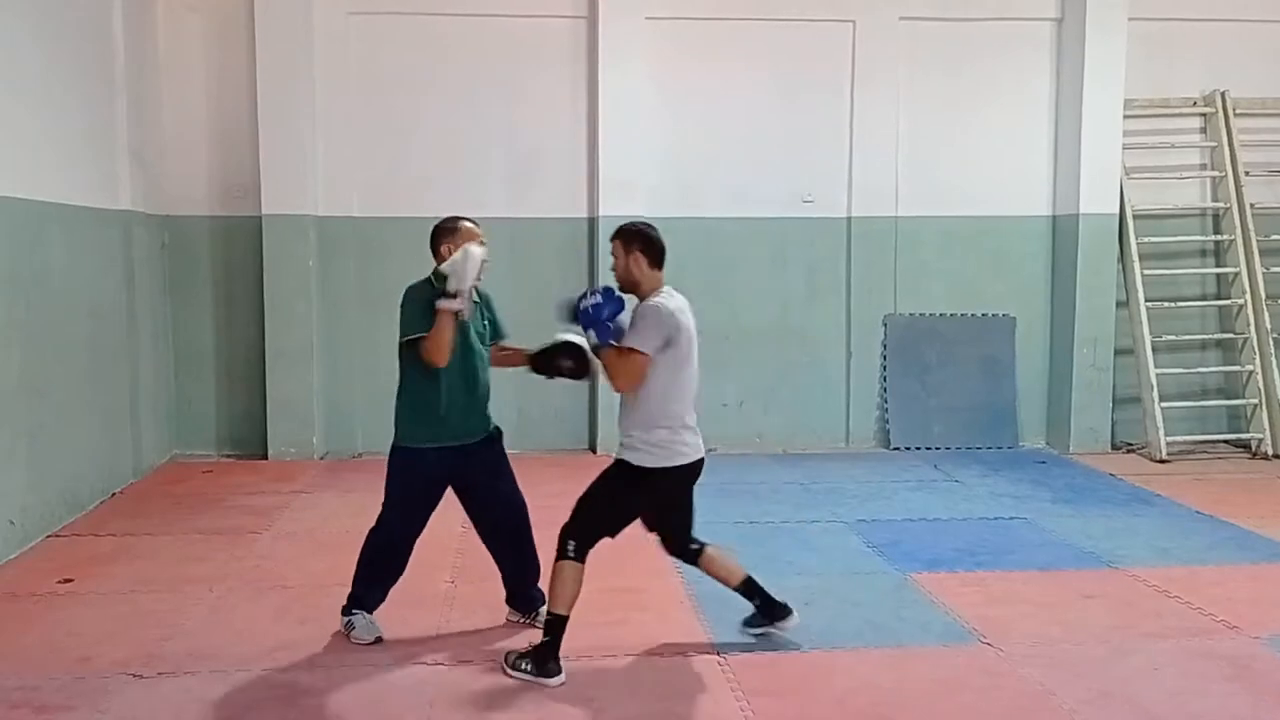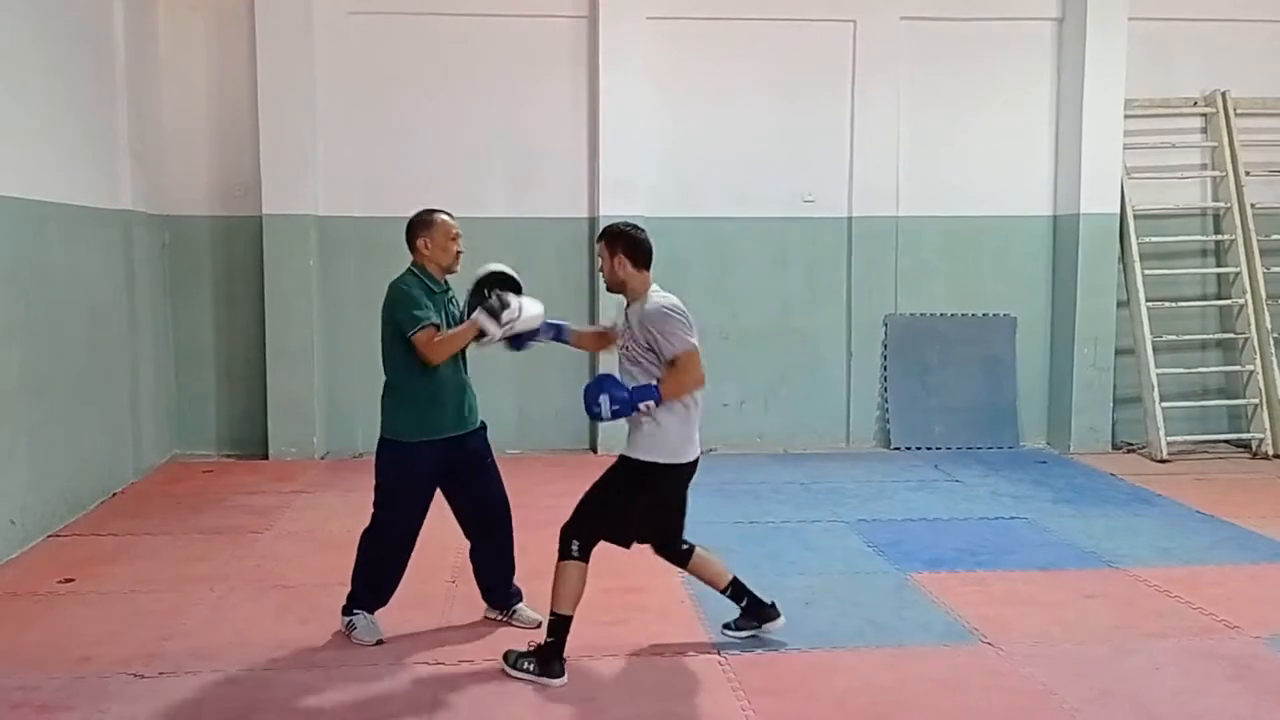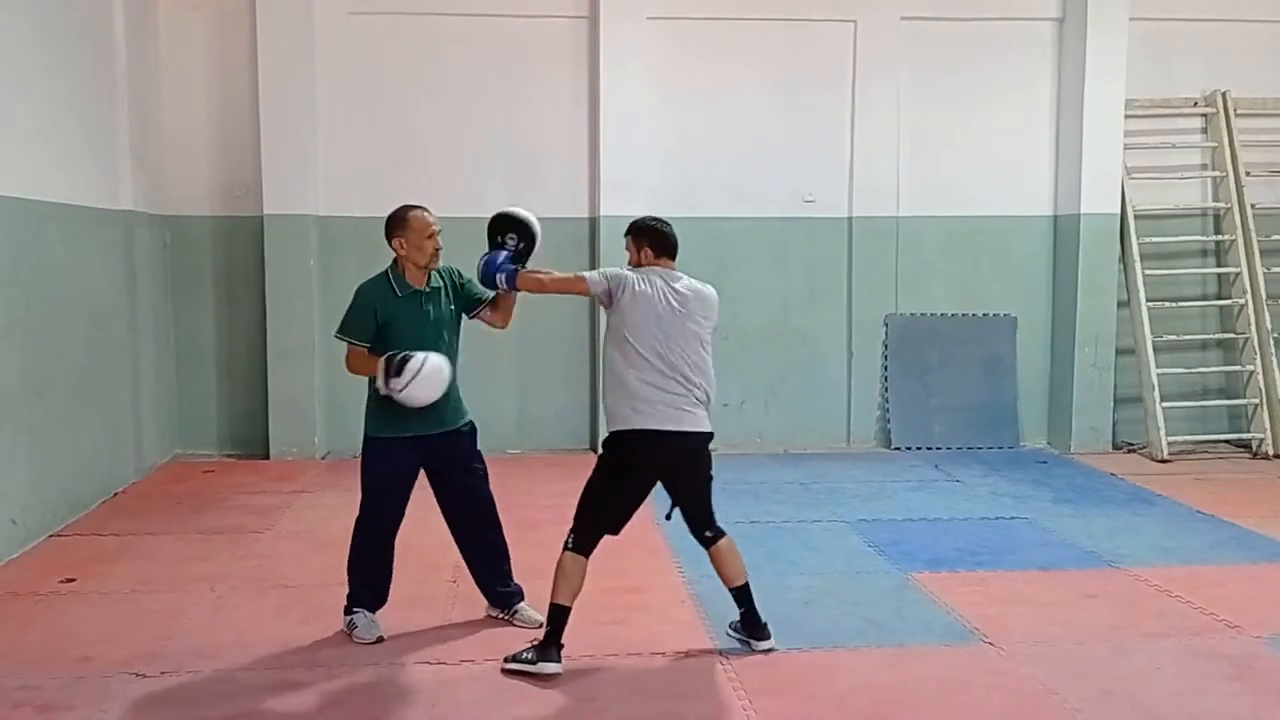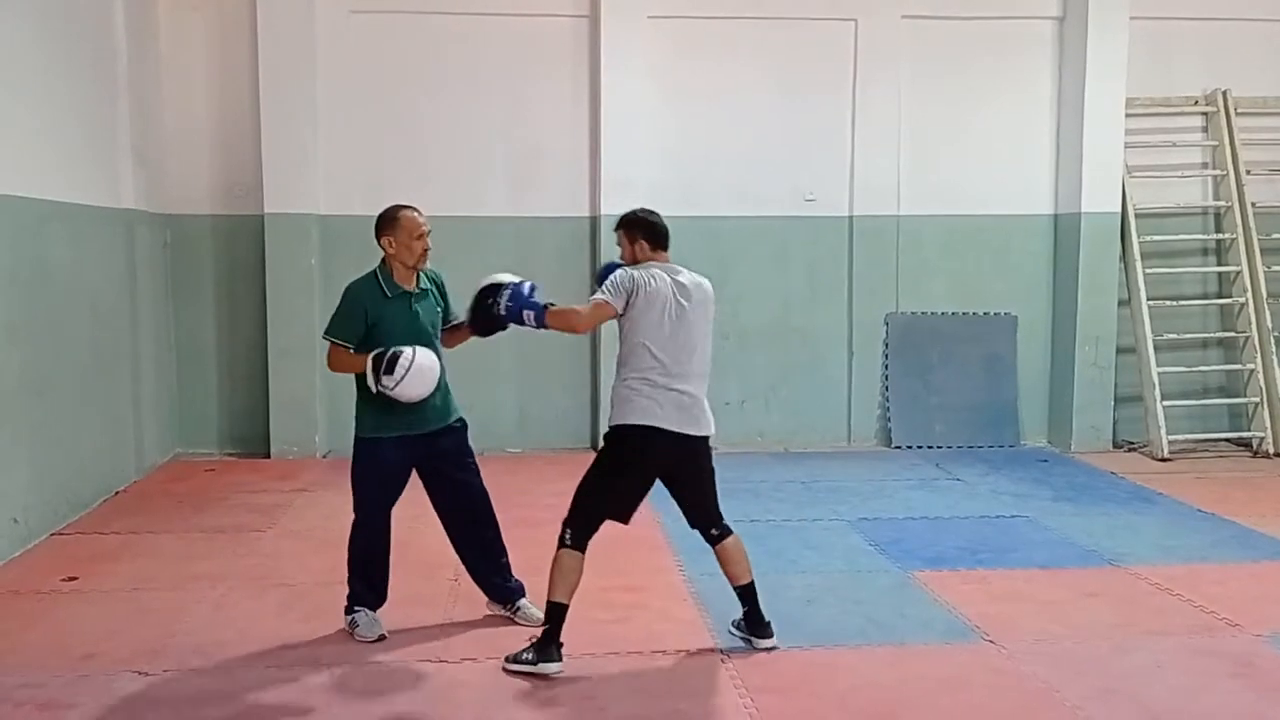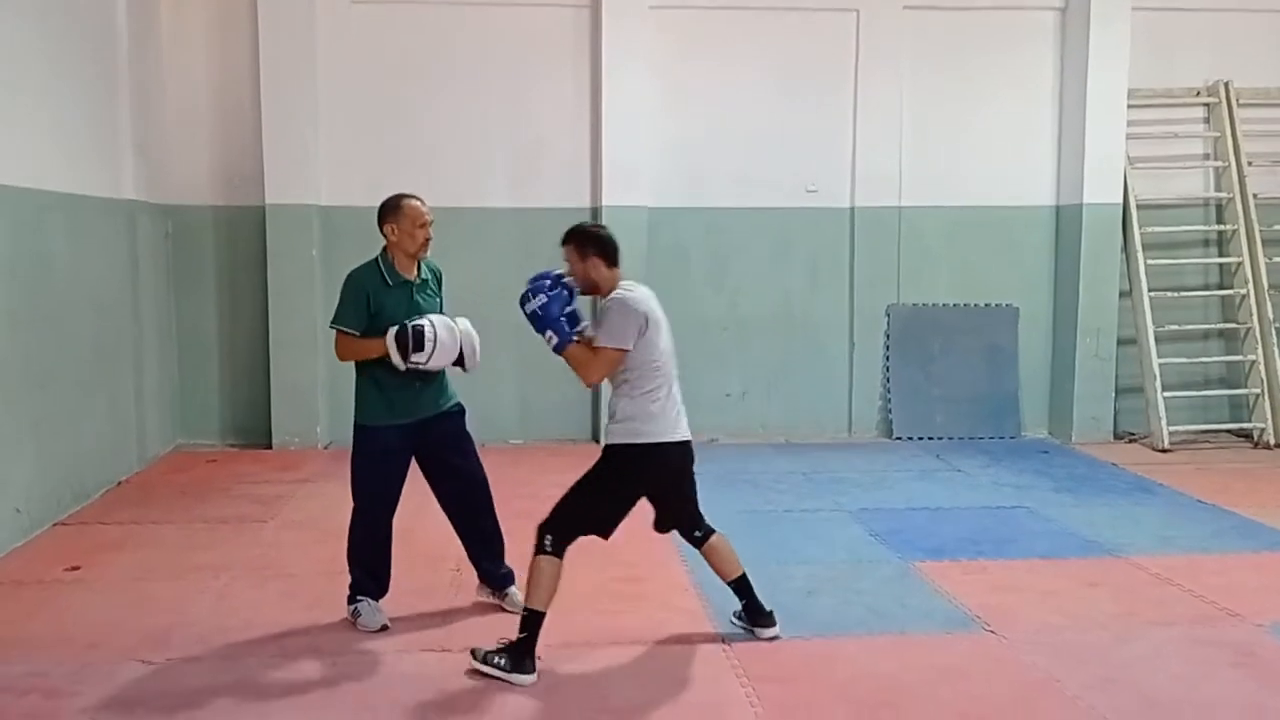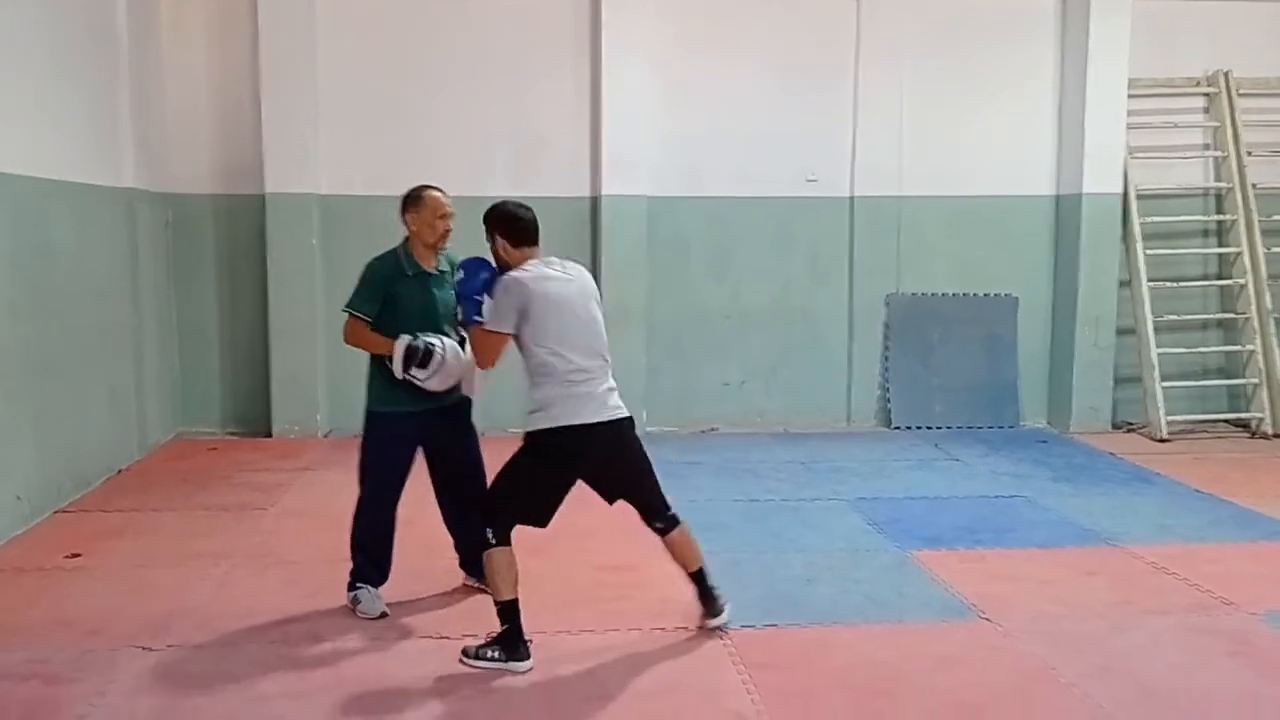
dt=0.2s
person 1, frame 1
left shoulder: (655, 311)
right shoulder: (669, 304)
left elbow: (625, 381)
left wrist: (602, 335)
left hip: (646, 462)
right hip: (684, 457)
left knee: (574, 539)
right knee: (683, 544)
left ankle: (546, 656)
right ankle: (770, 607)
person 1, frame 2
left shoulder: (662, 311)
right shoulder: (634, 306)
left elbow: (691, 376)
right elbow: (604, 339)
left wrist: (634, 399)
right wrist: (552, 331)
left hip: (656, 458)
right hip: (667, 455)
left knee: (576, 537)
right knee: (671, 545)
left ankle: (550, 656)
right ankle: (757, 609)
person 1, frame 3
left shoulder: (624, 283)
right shoulder: (706, 296)
left elbow: (556, 284)
left wrist: (507, 275)
left hip: (636, 434)
right hip: (692, 434)
left knee: (583, 534)
right knee: (707, 528)
left ankle: (549, 646)
right ankle: (753, 624)
person 1, frame 4
left shoulder: (631, 280)
right shoulder: (703, 288)
left elbow: (582, 321)
left wrist: (528, 309)
left hip: (636, 429)
right hip: (691, 431)
left knee: (577, 528)
right knee: (714, 527)
left ankle: (547, 644)
right ankle: (756, 622)
person 1, frame 5
left shoulder: (621, 304)
right shoulder: (638, 296)
left elbow: (594, 372)
left wrist: (553, 330)
right wrist: (570, 324)
left hip: (636, 445)
right hip: (675, 441)
left knee: (553, 534)
right knee: (696, 528)
left ankle: (522, 652)
right ankle: (758, 613)
person 1, frame 6
left shoulder: (512, 285)
right shoulder: (579, 274)
left elbow: (486, 357)
left wrist: (472, 308)
left hip: (558, 430)
right hip: (611, 421)
left knee: (494, 522)
right knee: (658, 513)
left ankle: (511, 641)
right ankle: (709, 600)
person 2, frame 1
left shoulder: (479, 298)
right shoulder: (418, 296)
left elbow: (494, 353)
right elbow: (437, 356)
right wrist: (450, 303)
left hip: (477, 438)
right hip: (420, 444)
left knee: (510, 518)
right knee: (397, 529)
left ankle: (527, 602)
right ankle: (358, 609)
person 2, frame 2
left shoulder: (443, 290)
right shoulder: (405, 291)
right elbow: (434, 351)
left wrist: (482, 327)
right wrist: (482, 321)
left hip: (463, 429)
right hip: (411, 438)
left knee: (492, 513)
right knee: (393, 526)
left ankle: (502, 599)
right ankle: (359, 609)
person 2, frame 3
left shoulder: (449, 280)
right shoulder: (373, 293)
left elbow: (498, 318)
right elbow: (354, 359)
right wrist: (385, 370)
left hip: (450, 426)
right hip: (391, 433)
left knee: (478, 513)
right knee: (378, 521)
left ankle: (504, 597)
right ankle: (361, 608)
person 2, frame 4
left shoulder: (434, 283)
right shoulder: (361, 294)
right elbow: (336, 357)
right wrist: (371, 365)
left hip: (441, 424)
right hip: (381, 432)
left knee: (472, 509)
right knee: (372, 520)
left ankle: (506, 594)
right ankle: (361, 607)
person 2, frame 5
left shoulder: (433, 275)
right shoulder: (363, 281)
right elbow: (344, 348)
right wrist: (393, 343)
left hip: (440, 410)
right hip: (381, 420)
left knee: (471, 493)
right knee: (373, 509)
left ankle: (496, 580)
right ankle: (364, 596)
person 2, frame 6
left shoulder: (452, 269)
right shoulder: (383, 270)
right elbow: (353, 332)
right wrist: (399, 348)
left hip: (447, 400)
right hip: (393, 407)
left knee: (468, 484)
right knee: (379, 495)
left ankle: (476, 567)
right ankle: (364, 583)
